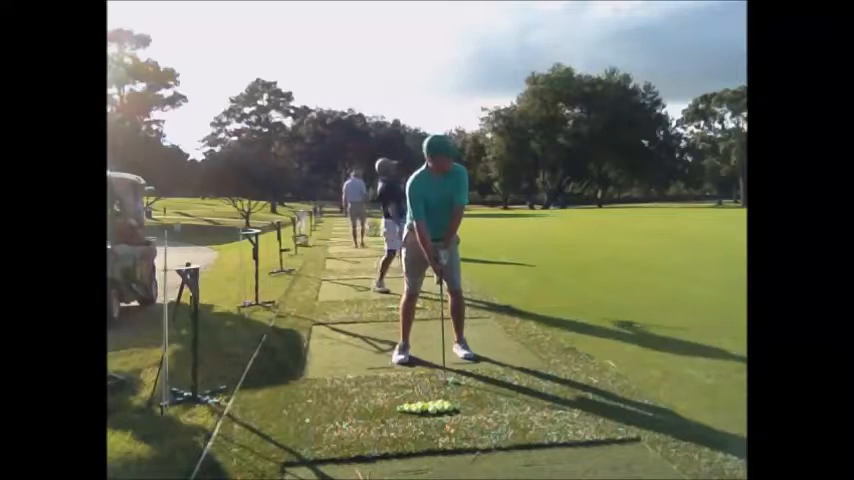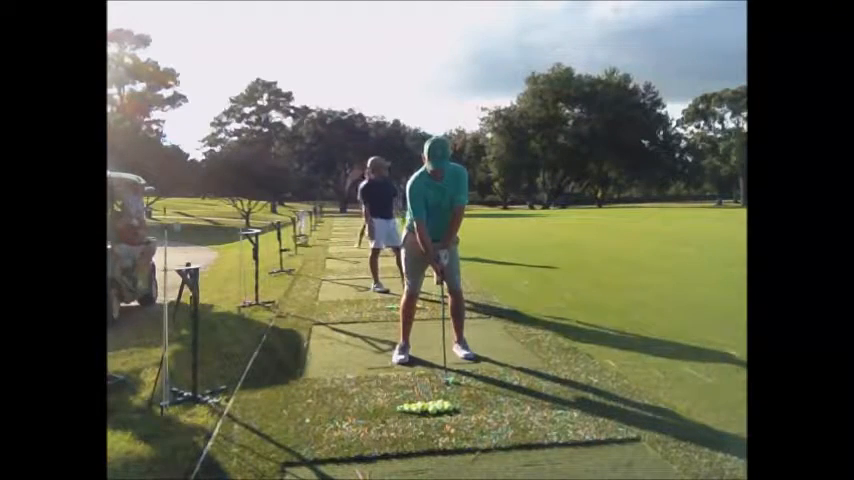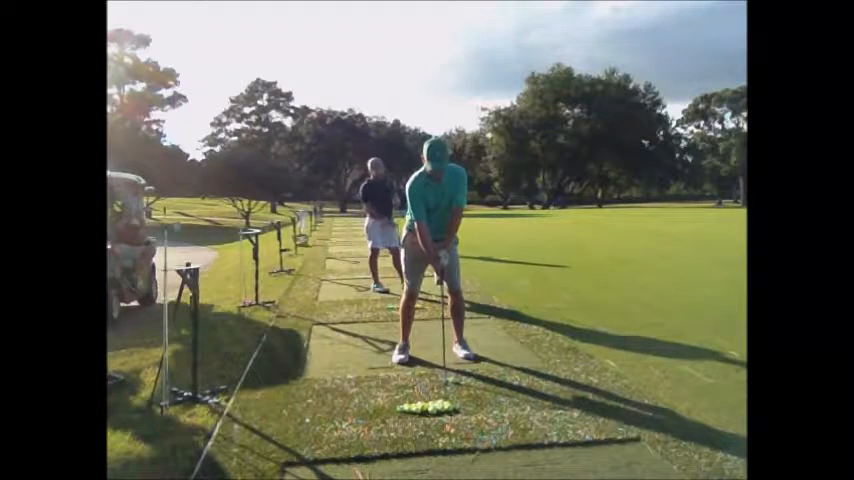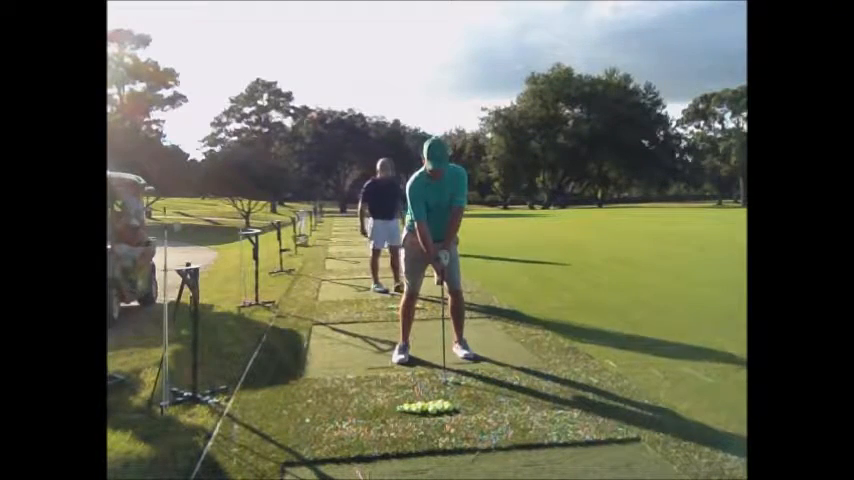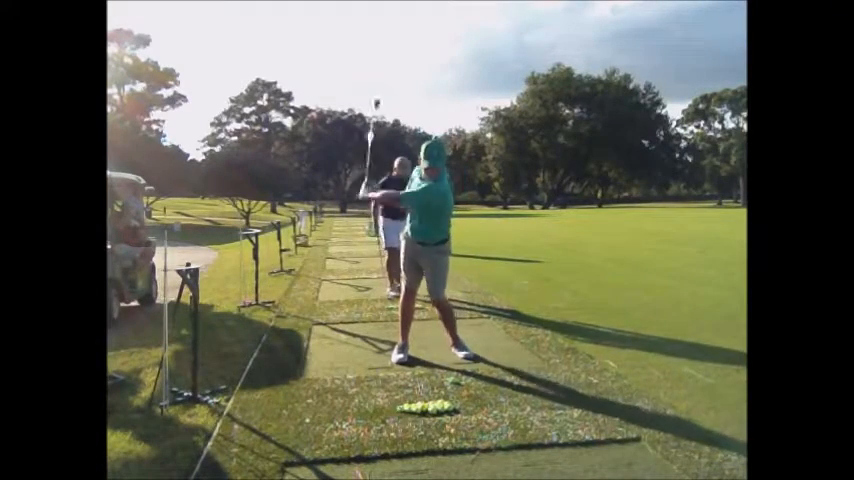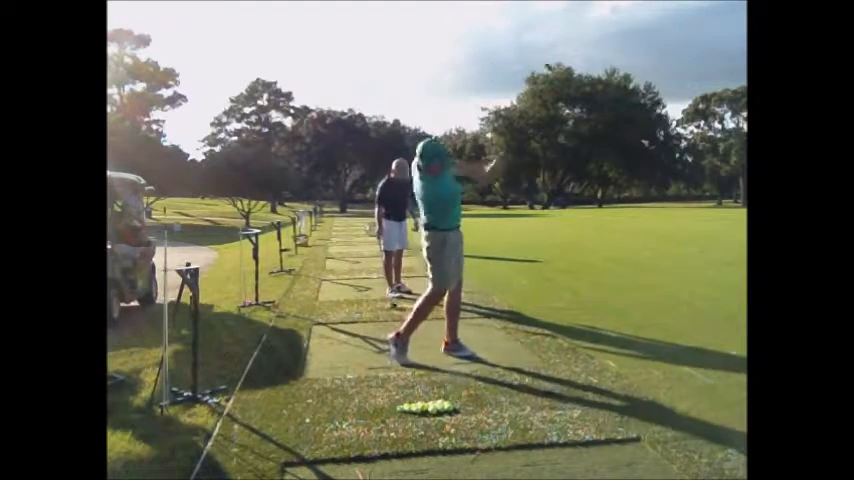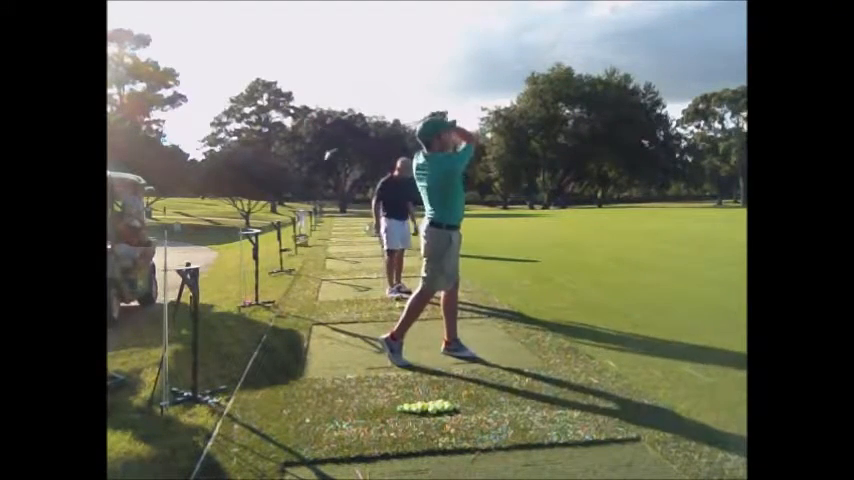
dt=0.7s
person 1, frame 1
left shoulder: (459, 173)
right shoulder: (415, 183)
left elbow: (458, 212)
right elbow: (420, 226)
left wrist: (444, 247)
right wrist: (431, 261)
left hip: (447, 239)
right hip: (417, 240)
left knee: (456, 291)
right knee: (411, 292)
left ankle: (460, 341)
right ankle: (403, 344)
person 1, frame 2
left shoulder: (459, 174)
right shoulder: (415, 184)
left elbow: (458, 212)
right elbow: (420, 226)
left wrist: (445, 247)
right wrist: (432, 261)
left hip: (446, 240)
right hip: (417, 240)
left knee: (456, 291)
right knee: (411, 292)
left ankle: (459, 341)
right ankle: (403, 344)
person 1, frame 3
left shoulder: (458, 174)
right shoulder: (414, 184)
left elbow: (457, 213)
right elbow: (421, 226)
left wrist: (444, 248)
right wrist: (433, 260)
left hip: (446, 239)
right hip: (416, 240)
left knee: (456, 291)
right knee: (411, 292)
left ankle: (459, 341)
right ankle: (403, 344)
person 1, frame 4
left shoulder: (458, 175)
right shoulder: (415, 184)
left elbow: (457, 213)
right elbow: (421, 225)
left wrist: (445, 248)
right wrist: (434, 259)
left hip: (446, 241)
right hip: (416, 241)
left knee: (456, 291)
right knee: (411, 293)
left ankle: (459, 341)
right ankle: (403, 344)
person 1, frame 5
left shoulder: (437, 190)
right shoulder: (418, 173)
left elbow: (395, 199)
right elbow: (400, 197)
left wrist: (369, 195)
right wrist: (379, 193)
left hip: (436, 248)
right hip: (411, 241)
left knee: (438, 299)
right knee: (408, 292)
left ankle: (456, 342)
right ankle: (402, 343)
person 1, frame 6
left shoulder: (422, 164)
right shoulder: (437, 189)
left elbow: (456, 167)
right elbow: (479, 183)
left wrist: (486, 169)
right wrist: (492, 171)
left hip: (449, 233)
right hip: (440, 238)
left knee: (455, 286)
right knee: (438, 290)
left ankle: (451, 341)
right ankle: (401, 337)
person 1, frame 7
left shoulder: (420, 160)
right shoulder: (448, 164)
left elbow: (449, 147)
right elbow: (470, 140)
left wrist: (438, 124)
right wrist: (449, 126)
left hip: (443, 231)
right hip: (442, 233)
left knee: (451, 286)
right knee: (428, 289)
left ankle: (451, 341)
right ankle: (394, 338)
person 2, frame 1
left shoulder: (392, 183)
right shoulder: (385, 187)
left elbow: (401, 202)
right elbow: (391, 207)
right wrist: (399, 225)
left hip: (399, 221)
right hip: (392, 222)
right knee: (391, 253)
right ankle: (379, 283)
person 2, frame 2
left shoulder: (387, 183)
right shoulder: (367, 187)
left elbow: (395, 200)
right elbow: (365, 209)
right wrist: (369, 226)
left hip: (390, 220)
right hip: (376, 221)
left knee: (398, 250)
right knee: (375, 251)
right ankle: (376, 283)
person 2, frame 3
left shoulder: (387, 183)
right shoulder: (366, 187)
left elbow: (394, 201)
right elbow: (368, 208)
right wrist: (383, 219)
left hip: (389, 222)
right hip: (375, 222)
left knee: (395, 251)
right knee: (374, 252)
left ankle: (403, 280)
right ankle: (376, 283)
person 2, frame 4
left shoulder: (394, 184)
right shoulder: (370, 186)
left elbow: (398, 204)
right elbow: (362, 207)
right wrist: (362, 226)
left hip: (393, 221)
right hip: (377, 222)
left knee: (395, 251)
right knee: (375, 253)
left ankle: (397, 282)
right ankle: (375, 283)
person 2, frame 5
left shoulder: (406, 183)
right shoulder: (385, 183)
right elbow: (375, 204)
right wrist: (375, 223)
left hip: (402, 221)
right hip: (388, 220)
left knee: (399, 253)
right knee: (391, 252)
left ankle: (398, 283)
right ankle: (391, 286)
person 2, frame 6
left shoulder: (406, 183)
right shoulder: (385, 185)
right elbow: (378, 207)
left wrist: (414, 218)
right wrist: (379, 226)
left hip: (402, 221)
right hip: (389, 222)
left knee: (399, 253)
right knee: (389, 254)
left ankle: (398, 283)
right ankle: (390, 287)
person 2, frame 7
left shoulder: (408, 183)
right shoulder: (386, 183)
right elbow: (376, 202)
left wrist: (414, 222)
right wrist: (376, 221)
left hip: (404, 220)
right hip: (390, 220)
left knee: (400, 253)
right knee: (391, 253)
left ankle: (398, 283)
right ankle: (391, 287)
